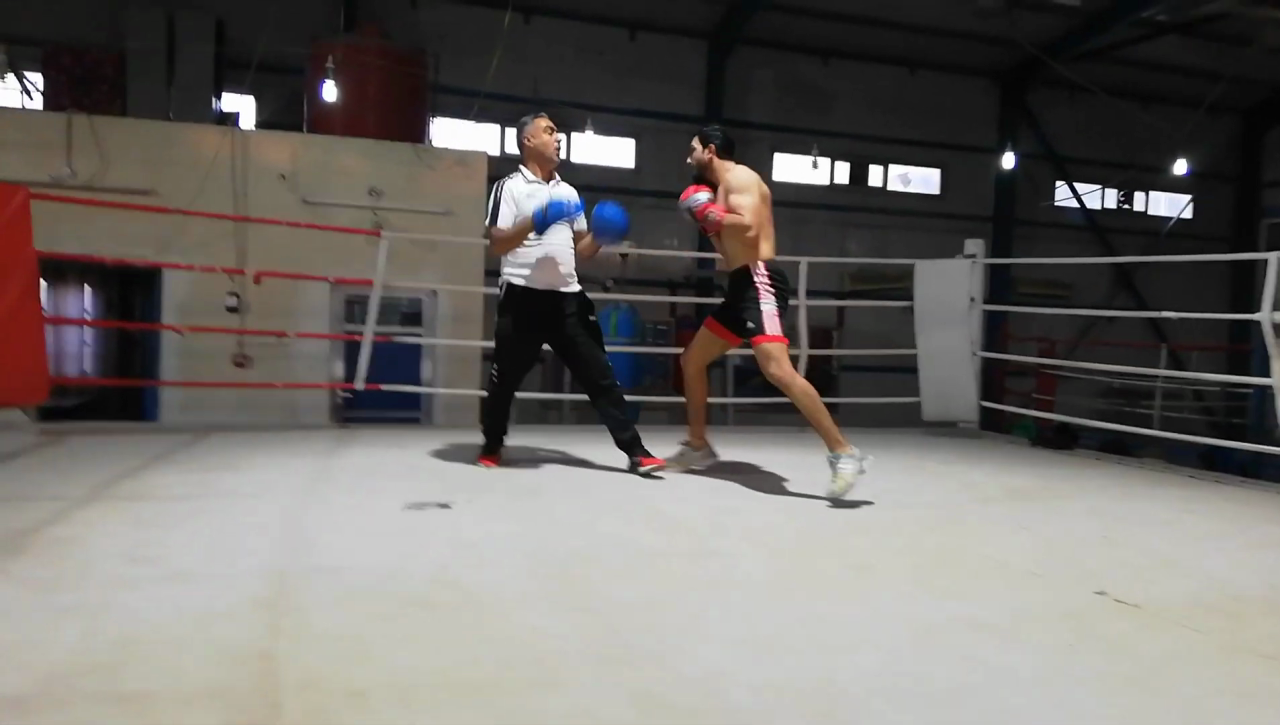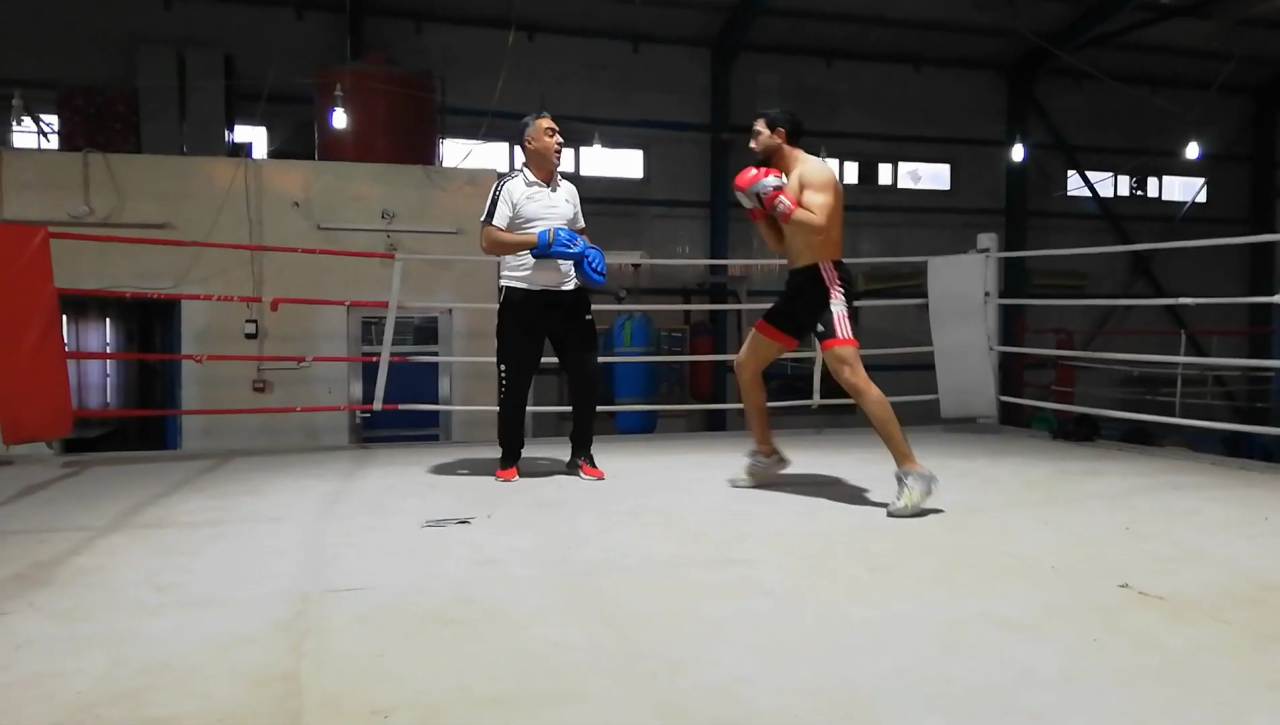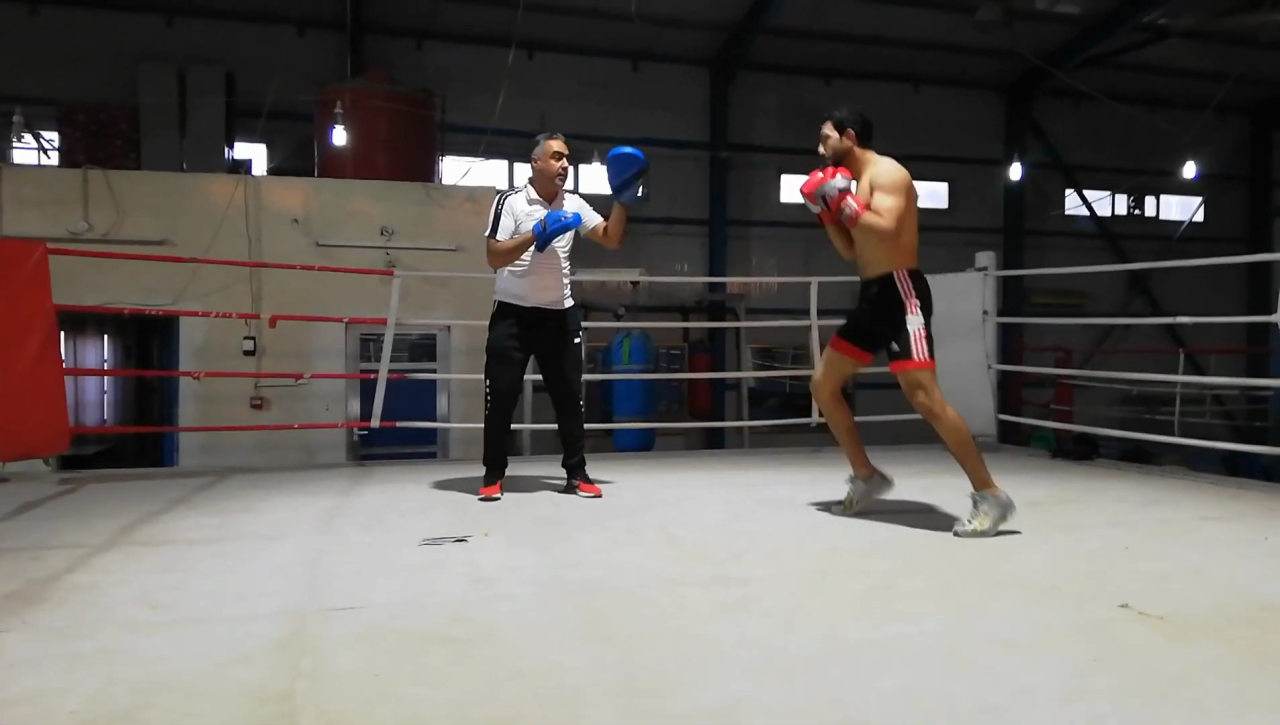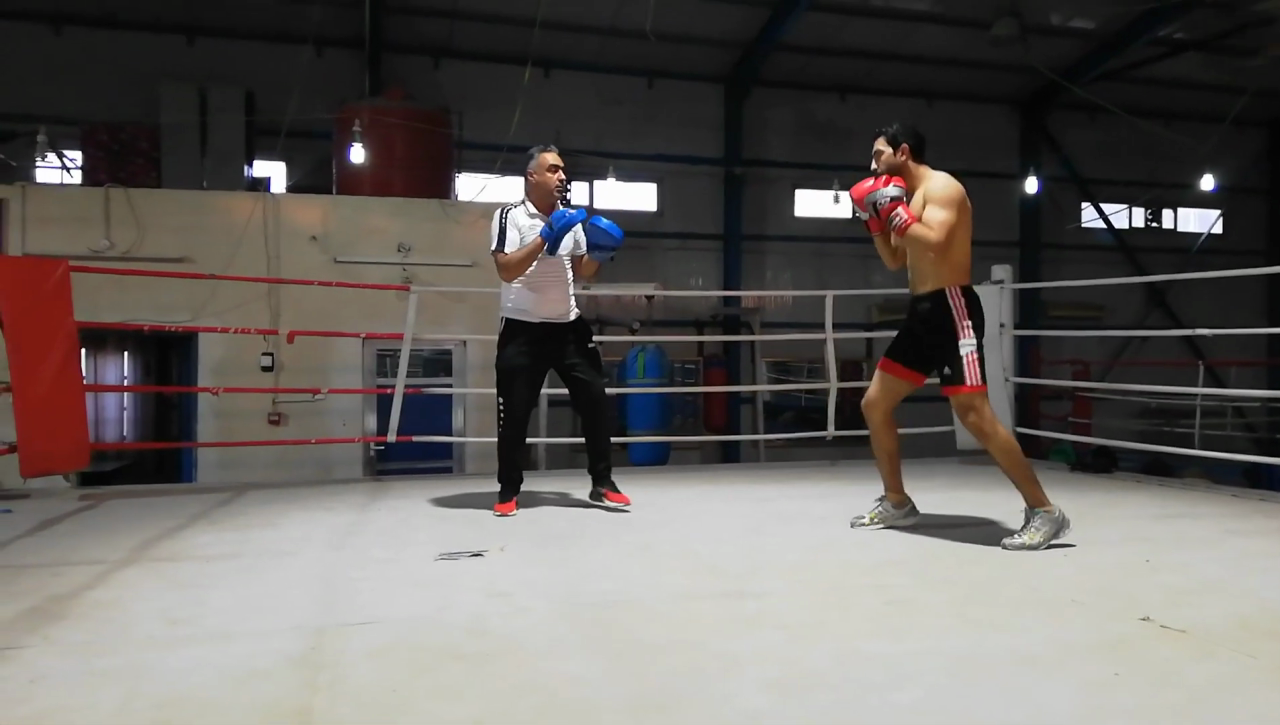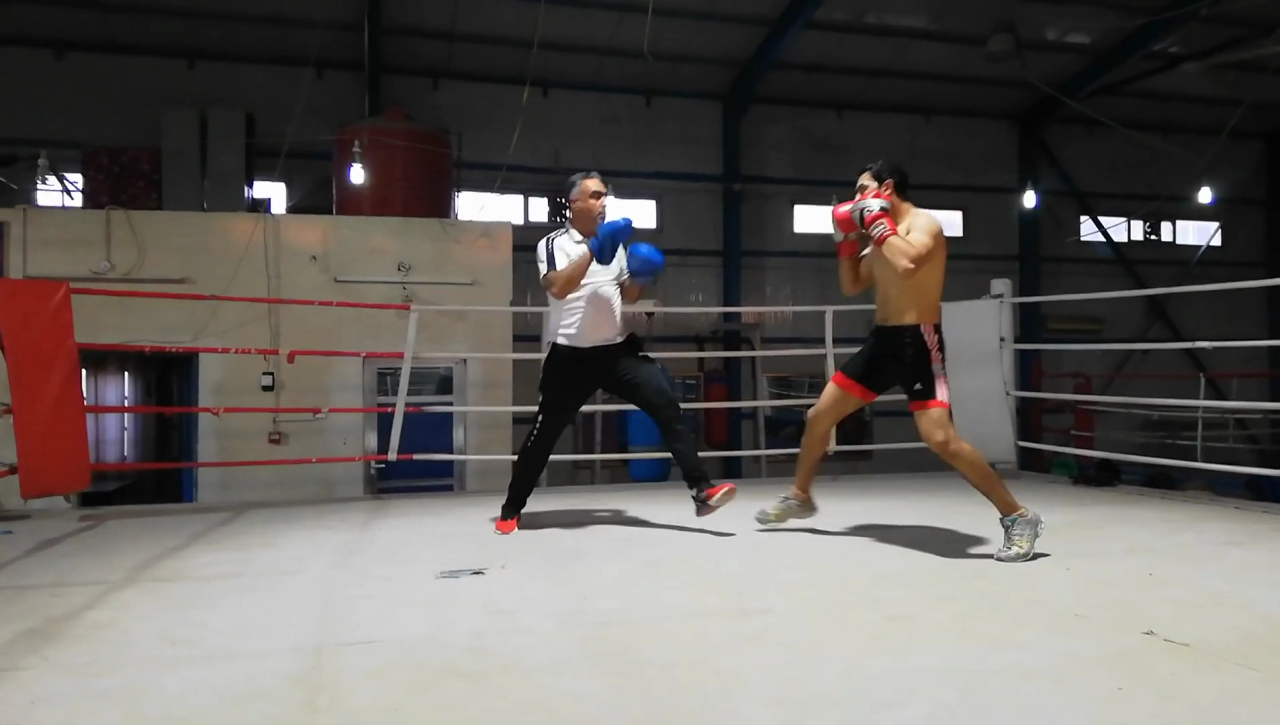
dt=0.4s
person 1, frame 1
left shoulder: (740, 177)
right shoulder: (722, 186)
left elbow: (747, 227)
left wrist: (708, 209)
right wrist: (704, 216)
left hip: (760, 282)
right hip: (741, 285)
left knee: (778, 369)
right knee: (691, 361)
left ankle: (844, 454)
right ankle: (697, 448)
person 1, frame 2
left shoulder: (814, 171)
right shoulder: (784, 178)
left elbow: (816, 228)
left wrist: (775, 198)
right wrist: (758, 207)
left hip: (825, 282)
right hip: (797, 285)
left knee: (850, 375)
right knee: (746, 365)
left ankle: (914, 474)
right ankle: (766, 454)
person 1, frame 3
left shoulder: (885, 173)
right shoulder: (856, 182)
left elbow: (884, 231)
left wrist: (842, 201)
right wrist: (826, 211)
left hip: (900, 293)
right hip: (871, 297)
left knee: (924, 398)
right knee: (823, 384)
left ankle: (991, 496)
right ankle: (868, 478)
person 1, frame 4
left shoulder: (941, 187)
right shoulder: (910, 197)
left elbow: (933, 247)
right elbow: (894, 263)
left wrist: (894, 211)
right wrist: (874, 219)
left hip: (951, 311)
right hip: (920, 314)
left knee: (976, 418)
right knee: (875, 405)
left ankle: (1045, 511)
right ankle: (896, 502)
person 1, frame 5
left shoulder: (923, 225)
right shoulder: (877, 238)
left elbow: (906, 264)
right elbow: (852, 284)
left wrist: (879, 221)
right wrist: (845, 241)
left hip: (917, 345)
right hip: (882, 343)
left knee: (941, 438)
right knee: (818, 417)
left ankle: (1018, 517)
right ankle: (799, 498)
person 2, frame 1
left shoulder: (568, 192)
right shoulder: (509, 188)
left elbow: (581, 247)
right elbow: (498, 243)
left wrist: (601, 236)
right wrist: (535, 221)
left hip: (568, 299)
right hip: (523, 298)
left knee: (600, 373)
right knee: (505, 377)
left ankle: (634, 451)
right ankle: (491, 447)
person 2, frame 2
left shoulder: (568, 190)
right shoulder: (509, 187)
left elbow: (580, 234)
right elbow: (489, 241)
left wrist: (588, 252)
right wrist: (537, 240)
left hip: (569, 297)
right hip: (522, 298)
left knee: (585, 374)
right knee: (516, 381)
left ankle: (582, 455)
right ankle: (509, 458)
person 2, frame 3
left shoulder: (573, 205)
right shoulder: (510, 202)
left elbow: (610, 239)
right elbow: (494, 257)
left wrist: (623, 198)
right wrist: (537, 233)
left hip: (560, 314)
right hip: (512, 315)
left knee: (569, 394)
right knee: (501, 395)
left ankle: (576, 473)
right ankle: (493, 475)
person 2, frame 4
left shoulder: (570, 219)
right shoulder: (508, 216)
left elbow: (581, 272)
right elbow: (506, 269)
left wrist: (596, 255)
right wrist: (545, 236)
left hip: (568, 326)
right hip: (522, 331)
left knee: (595, 399)
right knee: (515, 414)
left ankle: (602, 484)
right ankle: (508, 491)
person 2, frame 5
left shoulder: (617, 243)
right shoulder: (553, 244)
left elbow: (628, 294)
right elbow: (558, 288)
left wrist: (642, 277)
right wrist: (594, 252)
left hip: (616, 350)
right hip: (570, 356)
left knee: (665, 404)
right knee: (543, 433)
left ankle: (701, 489)
right ankle: (511, 509)
